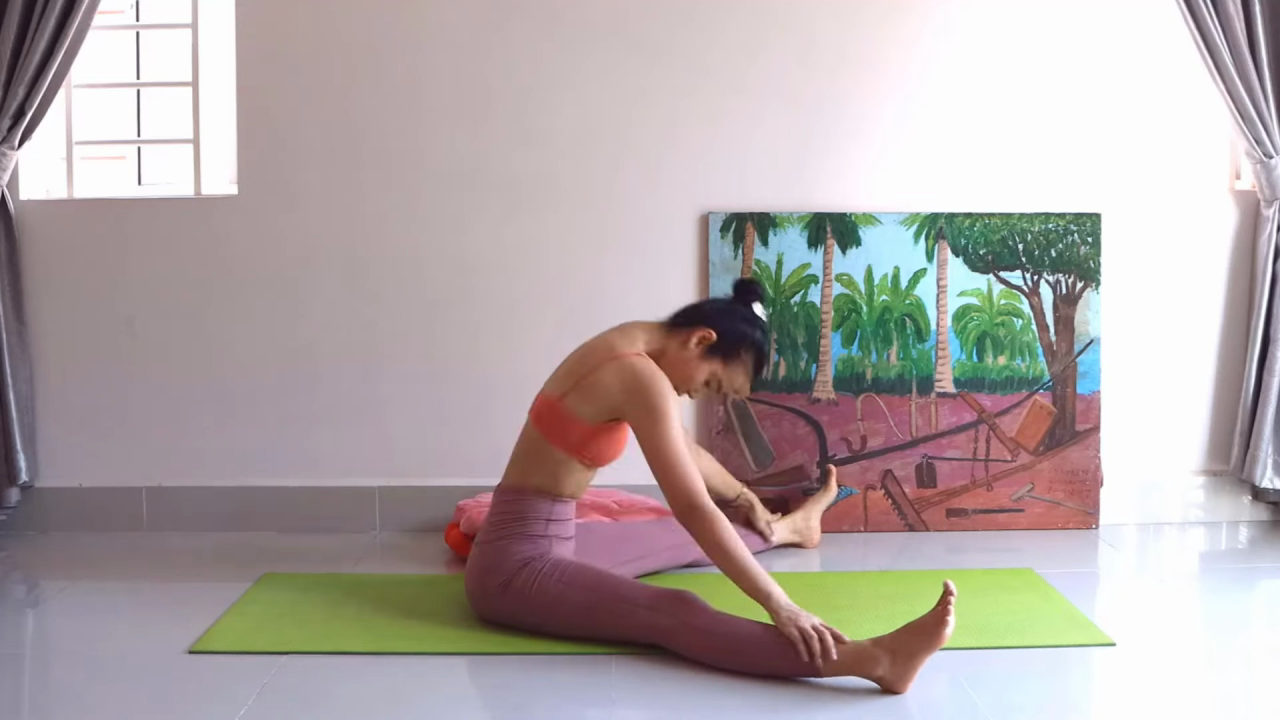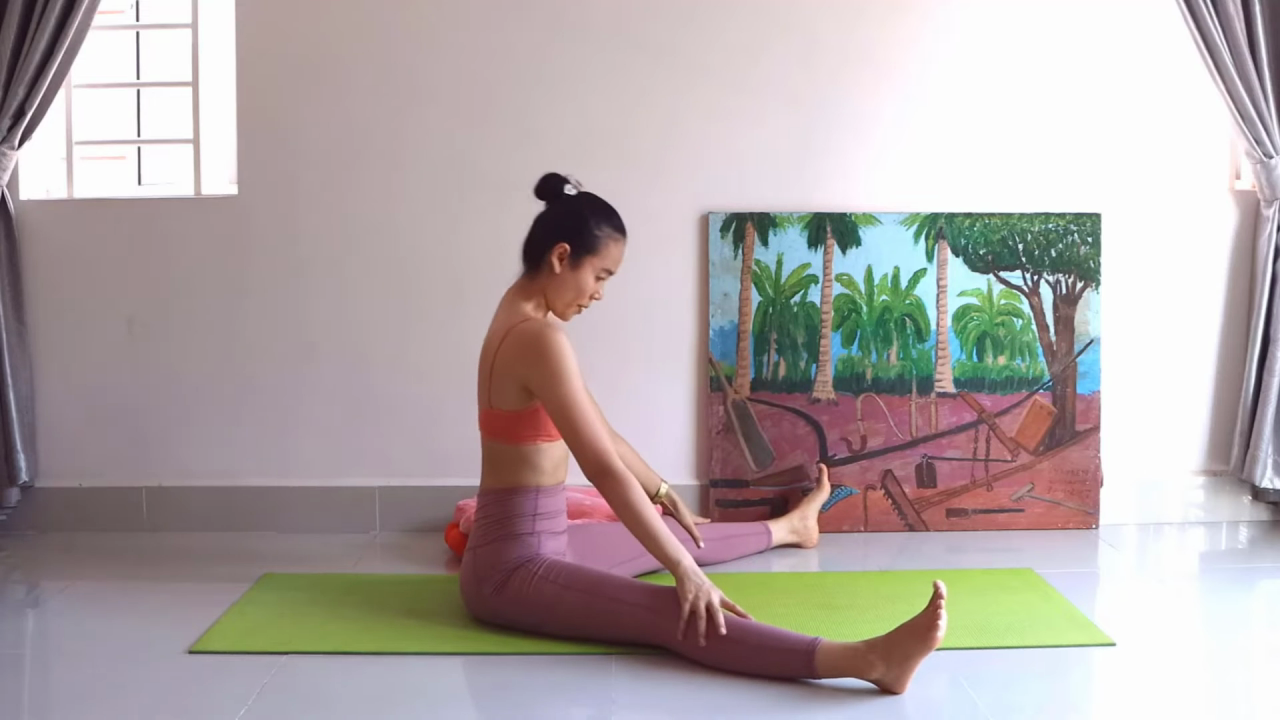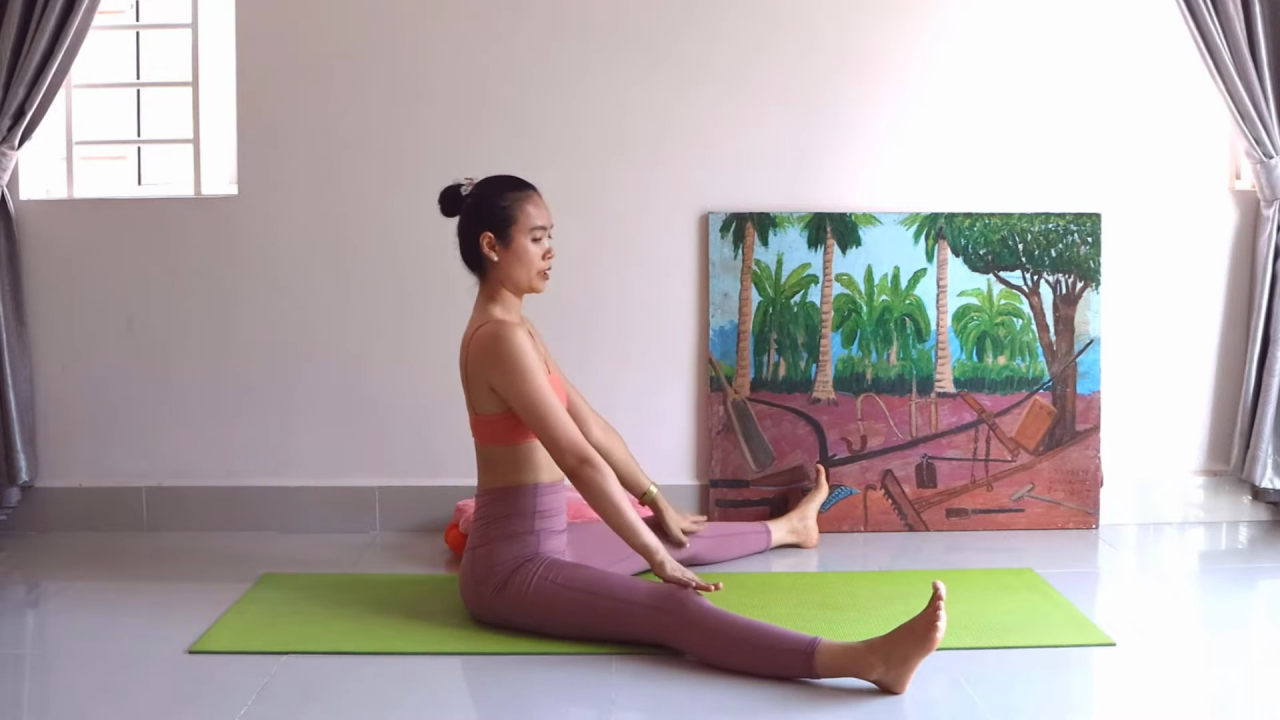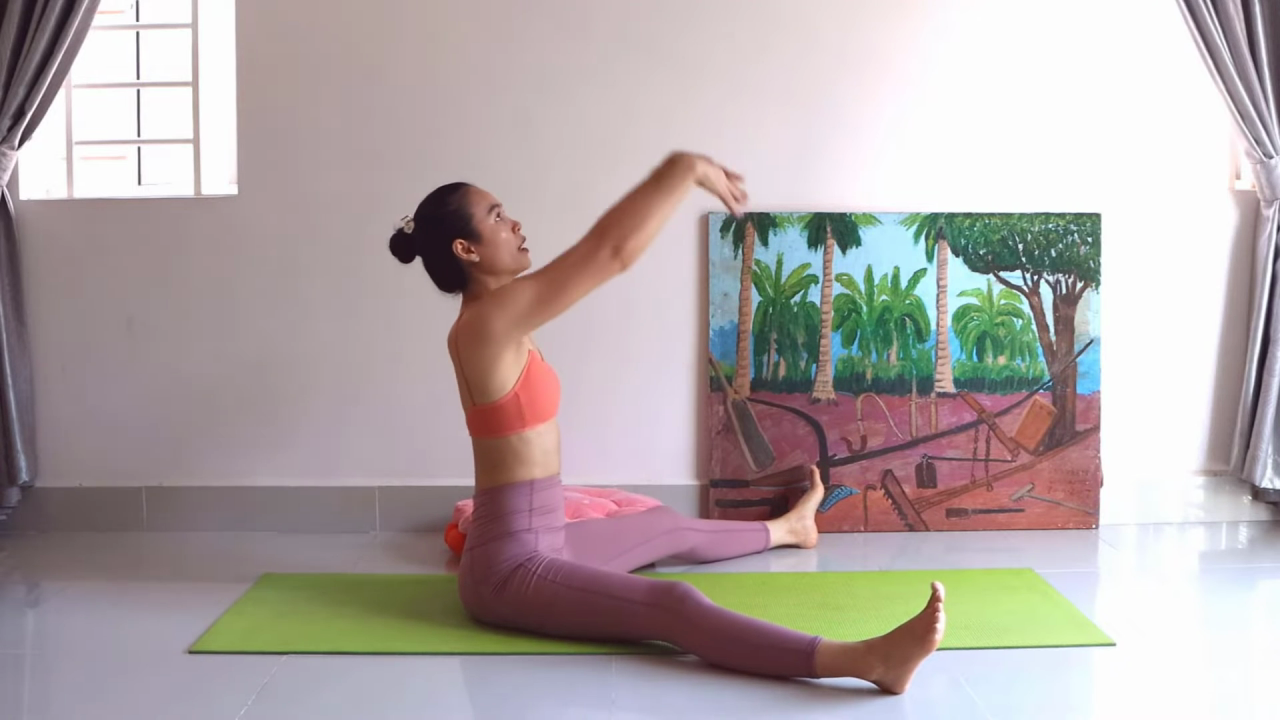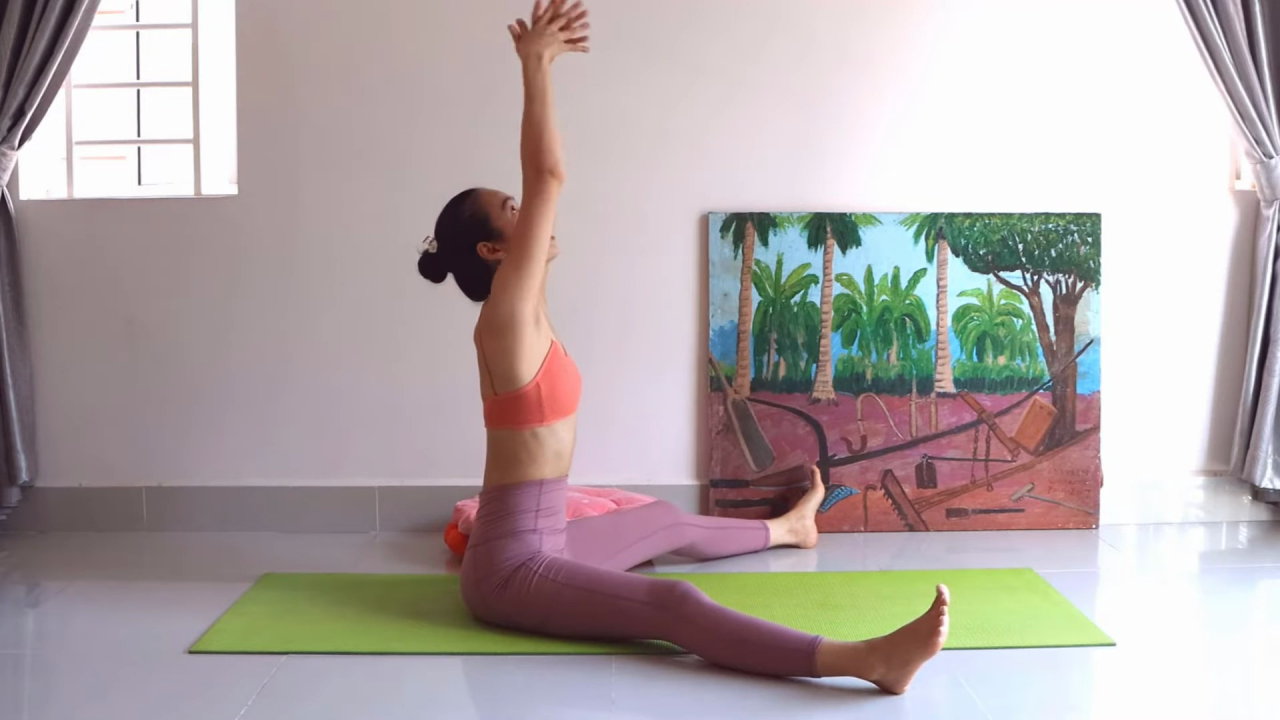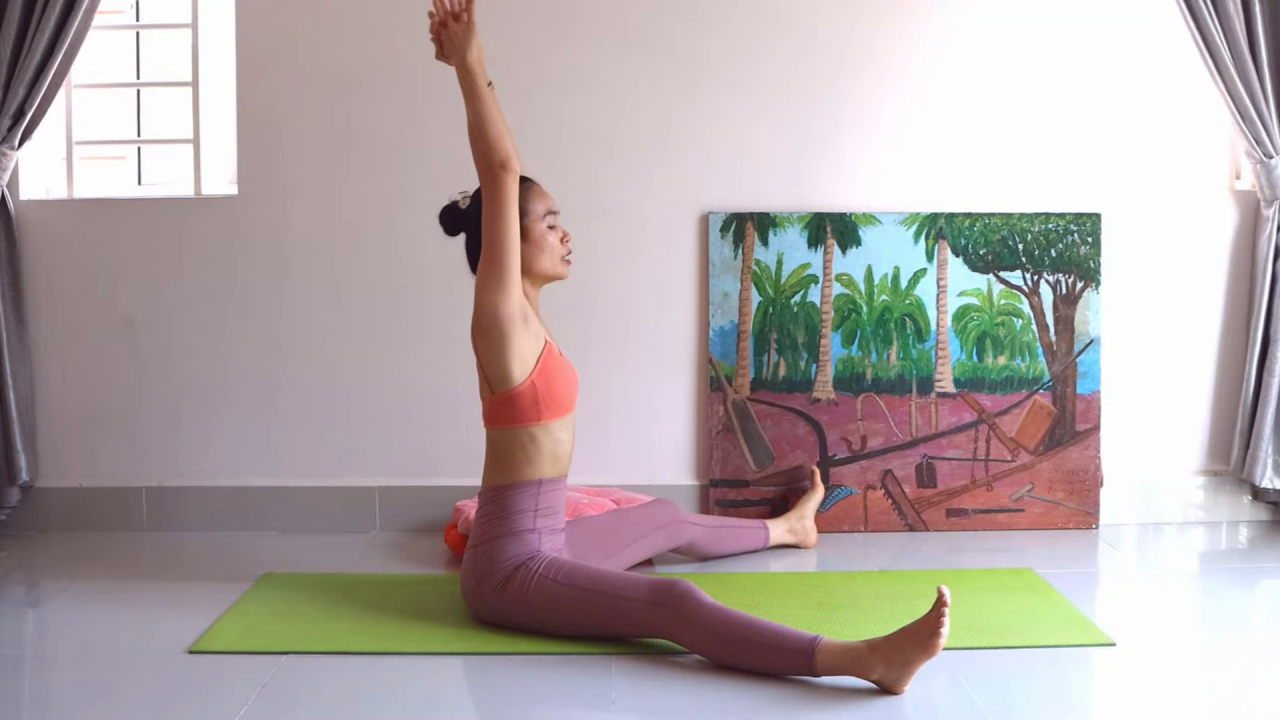
dt=0.7s
person 1, frame 1
left shoulder: (633, 346)
right shoulder: (642, 379)
left elbow: (682, 449)
right elbow: (696, 510)
left wrist: (745, 500)
right wrist: (780, 606)
left hip: (548, 541)
right hip: (516, 565)
left knee: (675, 537)
right knee: (674, 614)
left ankle: (789, 527)
right ankle: (869, 658)
person 1, frame 2
left shoulder: (522, 320)
right shoulder: (539, 339)
left elbow: (602, 434)
right elbow: (604, 469)
left wrist: (667, 498)
right wrist: (685, 571)
left hip: (541, 540)
right hip: (512, 567)
left knee: (674, 533)
right knee: (673, 614)
left ankle: (787, 528)
right ankle: (870, 660)
person 1, frame 3
left shoulder: (511, 327)
right shoulder: (501, 338)
left elbow: (589, 425)
right elbow: (579, 459)
left wrist: (655, 501)
right wrist: (657, 559)
left hip: (540, 542)
right hip: (510, 567)
left knee: (671, 536)
right knee: (675, 609)
left ankle: (787, 528)
right ankle: (868, 660)
person 1, frame 4
left shoulder: (501, 318)
right shoulder: (486, 324)
left elbow: (599, 250)
right elbow: (611, 255)
left wrist: (677, 175)
right wrist: (682, 173)
left hip: (539, 540)
right hip: (511, 569)
left knee: (664, 525)
right knee: (672, 605)
left ankle: (782, 528)
right ankle: (868, 660)
person 1, frame 5
left shoulder: (519, 315)
right shoulder: (507, 314)
left elbow: (543, 178)
right elbow: (549, 176)
left wrist: (540, 61)
right wrist: (535, 63)
left hip: (539, 541)
right hip: (512, 567)
left knee: (664, 521)
right knee: (674, 605)
left ankle: (784, 528)
right ankle: (867, 660)
person 1, frame 6
left shoulder: (520, 310)
right shoulder: (500, 312)
left elbow: (503, 169)
right elbow: (500, 171)
left wrist: (475, 68)
right wrist: (469, 64)
left hip: (539, 540)
right hip: (511, 566)
left knee: (664, 520)
right knee: (673, 604)
left ankle: (785, 528)
right ankle: (868, 660)
